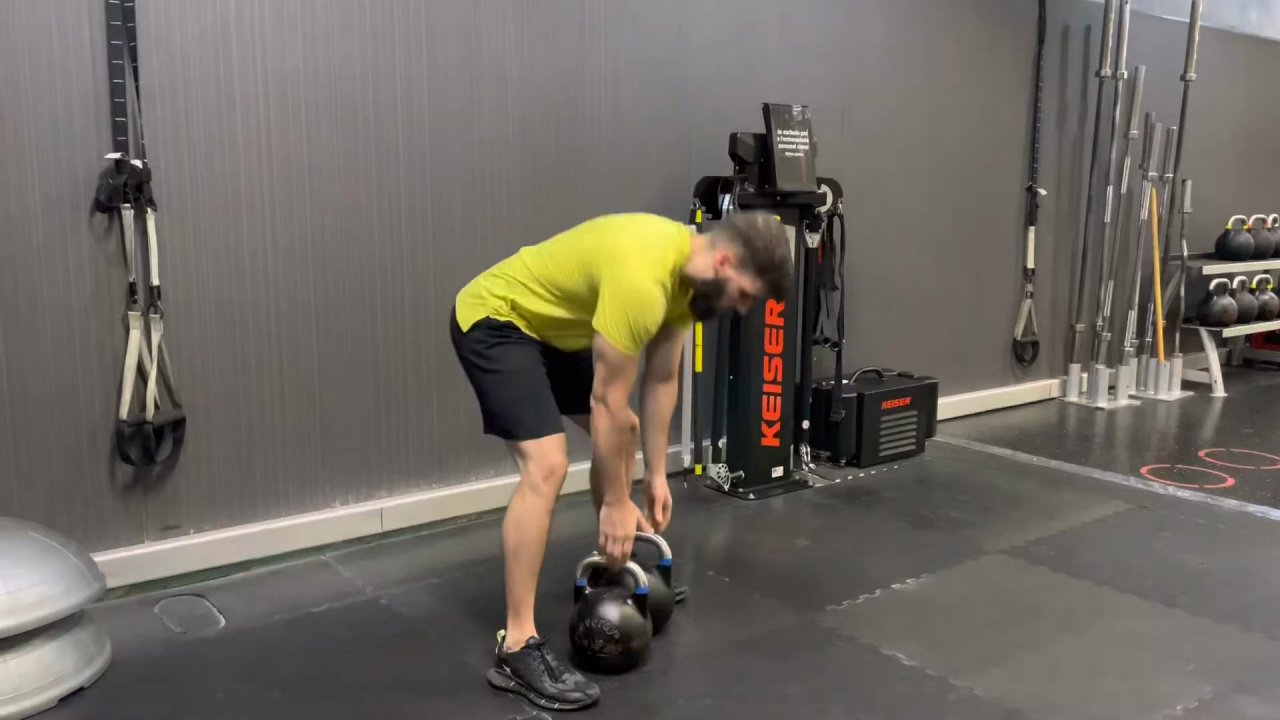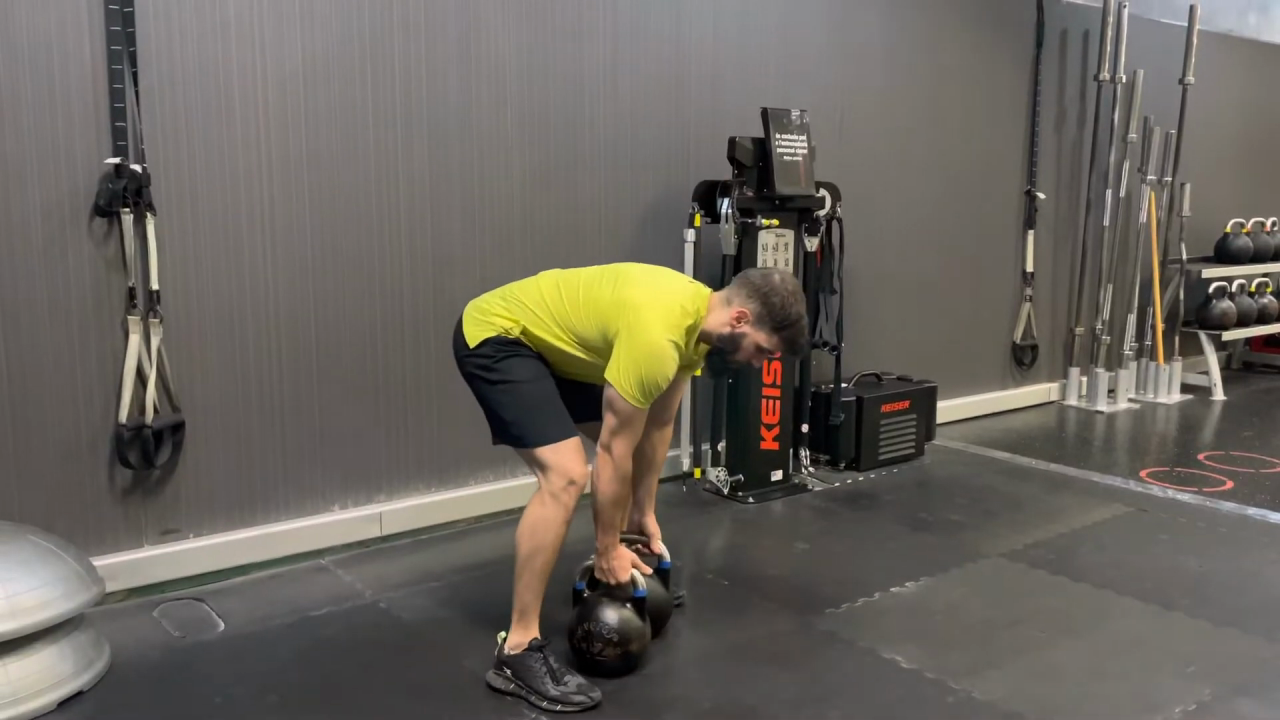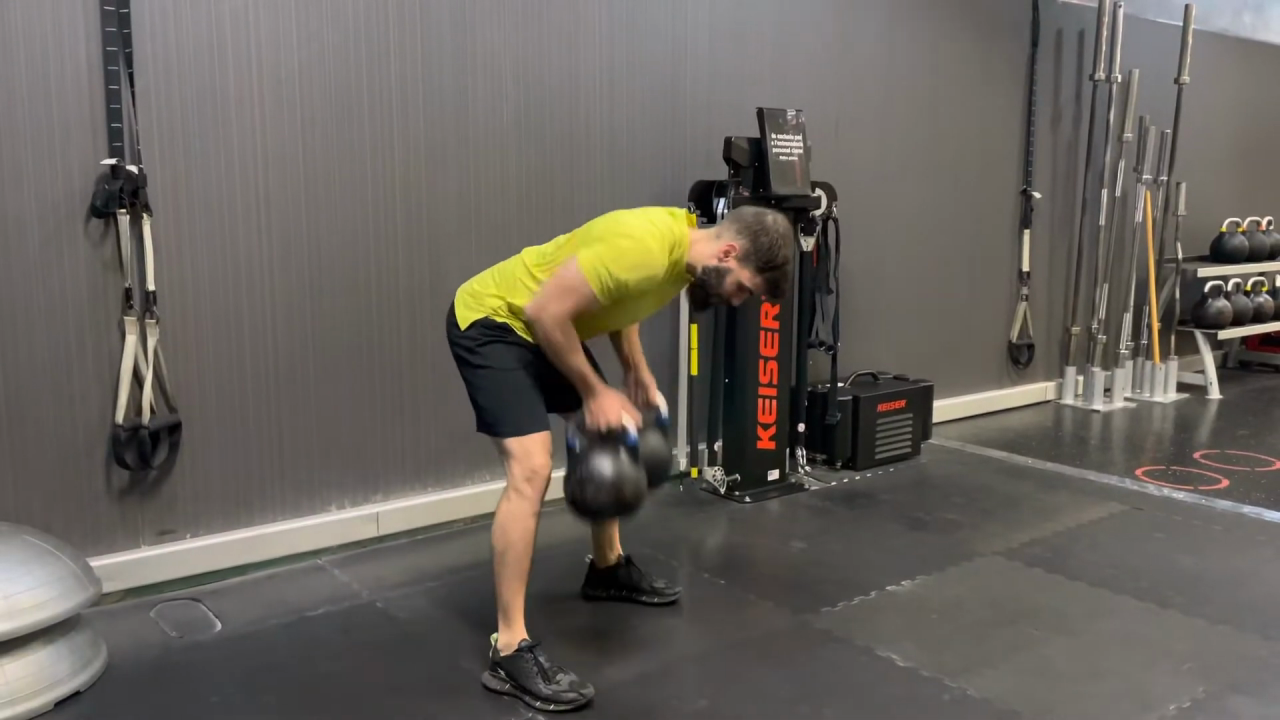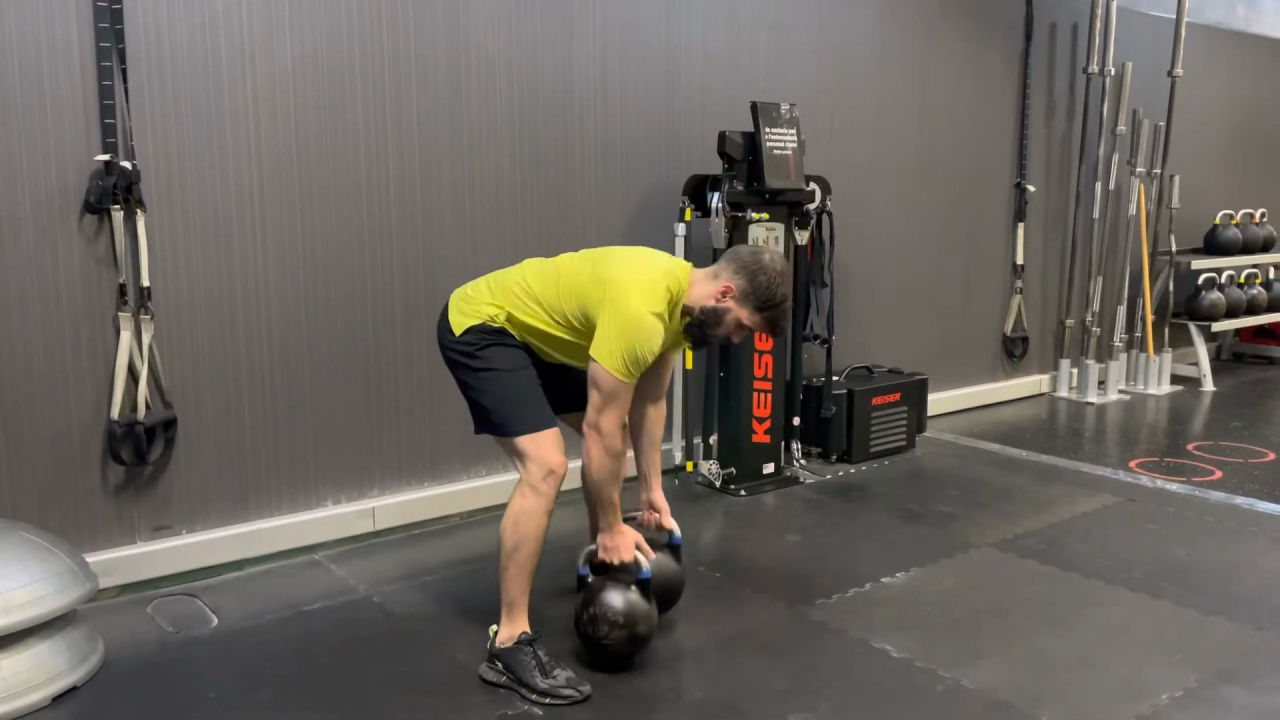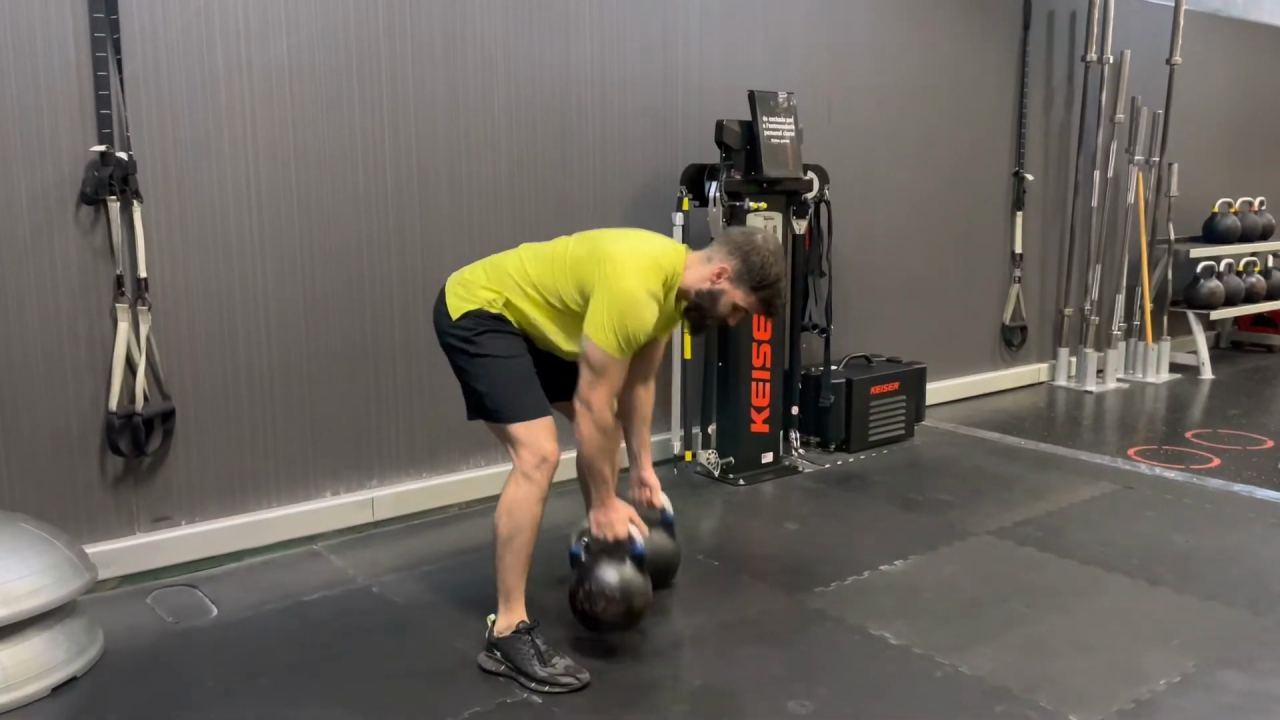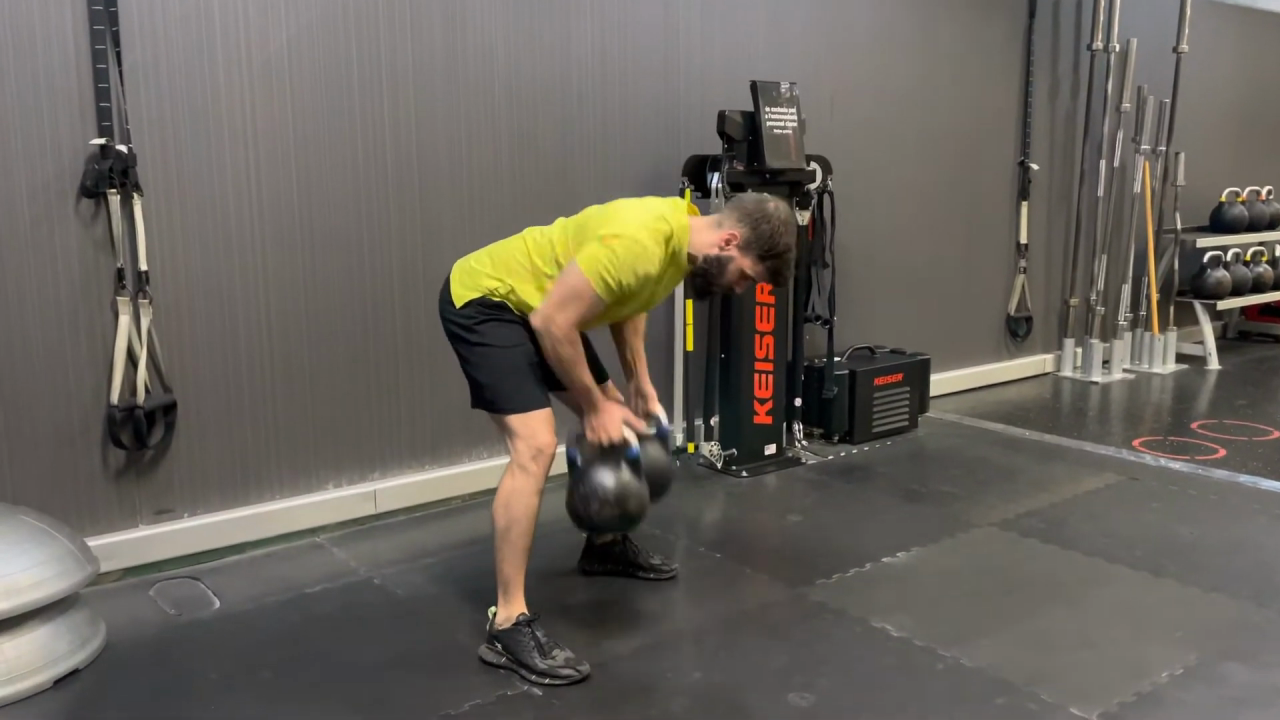
dt=0.7s
person 1, frame 1
left shoulder: (686, 272)
right shoulder: (641, 281)
left elbow: (661, 380)
right elbow: (609, 400)
left wrist: (656, 472)
right wrist: (615, 503)
left hip: (547, 325)
right hip: (494, 319)
left knee: (624, 432)
right knee: (547, 466)
left ankle: (616, 566)
right ankle: (517, 648)
person 1, frame 2
left shoulder: (696, 316)
right shoulder: (656, 336)
left elbow: (657, 425)
right elbow: (614, 451)
left wrist: (644, 511)
right wrist: (608, 549)
left hip: (545, 336)
right hip: (494, 335)
left knee: (625, 435)
right knee: (567, 474)
left ankle: (619, 571)
right ankle: (518, 652)
person 1, frame 3
left shoulder: (683, 246)
right shoulder: (644, 249)
right elbow: (544, 309)
left wrist: (637, 372)
right wrist: (594, 392)
left hip: (541, 327)
right hip: (491, 320)
left knee: (611, 434)
right knee: (531, 470)
left ankle: (607, 567)
right ankle: (510, 650)
person 1, frame 4
left shoulder: (682, 295)
right shoulder: (639, 311)
left elbow: (650, 399)
right elbow: (596, 427)
left wrist: (652, 488)
right wrist: (611, 528)
left hip: (530, 328)
right hip: (480, 325)
left knee: (616, 434)
right knee: (546, 466)
left ankle: (606, 565)
right ankle: (509, 644)
person 1, frame 5
left shoulder: (675, 279)
right shoulder: (635, 291)
left elbow: (641, 380)
right elbow: (593, 398)
left wrist: (643, 466)
right wrist: (603, 502)
left hip: (527, 316)
right hip: (479, 312)
left knee: (609, 423)
right knee: (538, 454)
right ankle: (507, 633)
person 1, frame 6
left shoulder: (684, 234)
right shoulder: (640, 243)
left elbow: (627, 301)
right elbow: (551, 322)
left wrist: (642, 386)
right wrist: (594, 410)
left hip: (534, 306)
right hip: (484, 298)
left knee: (611, 408)
right knee: (536, 446)
left ankle: (604, 544)
right ankle: (508, 625)
